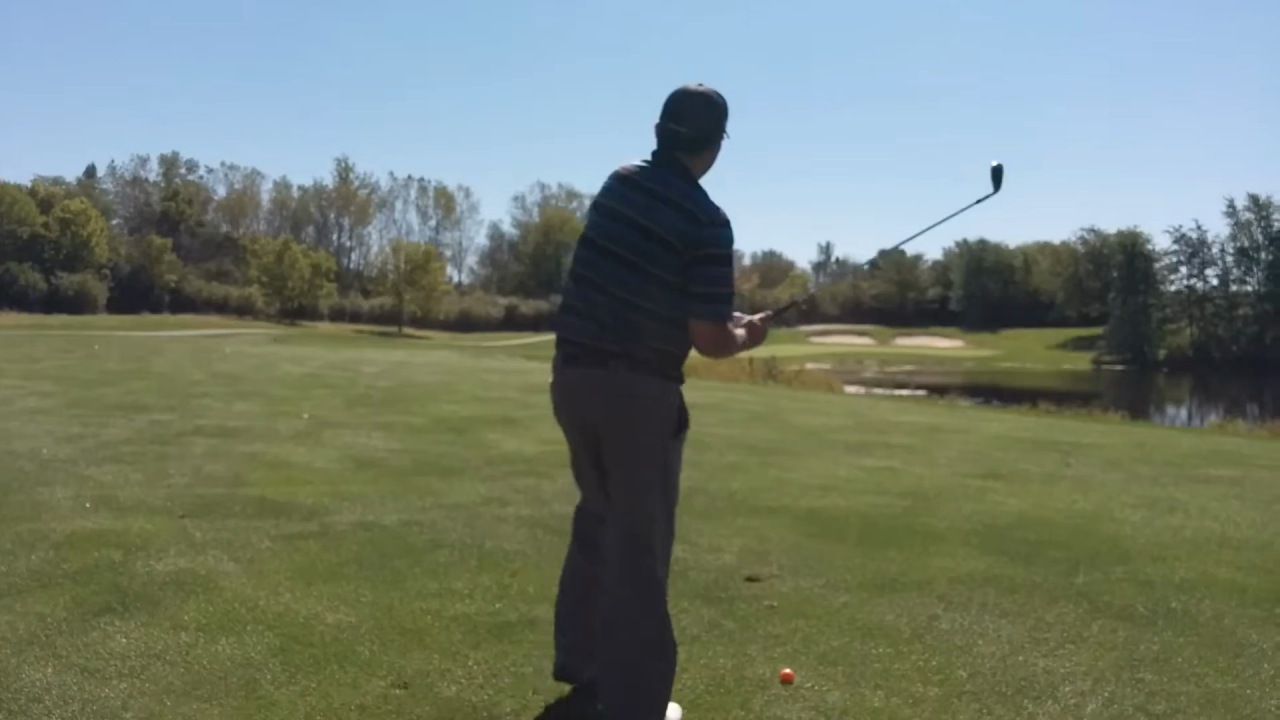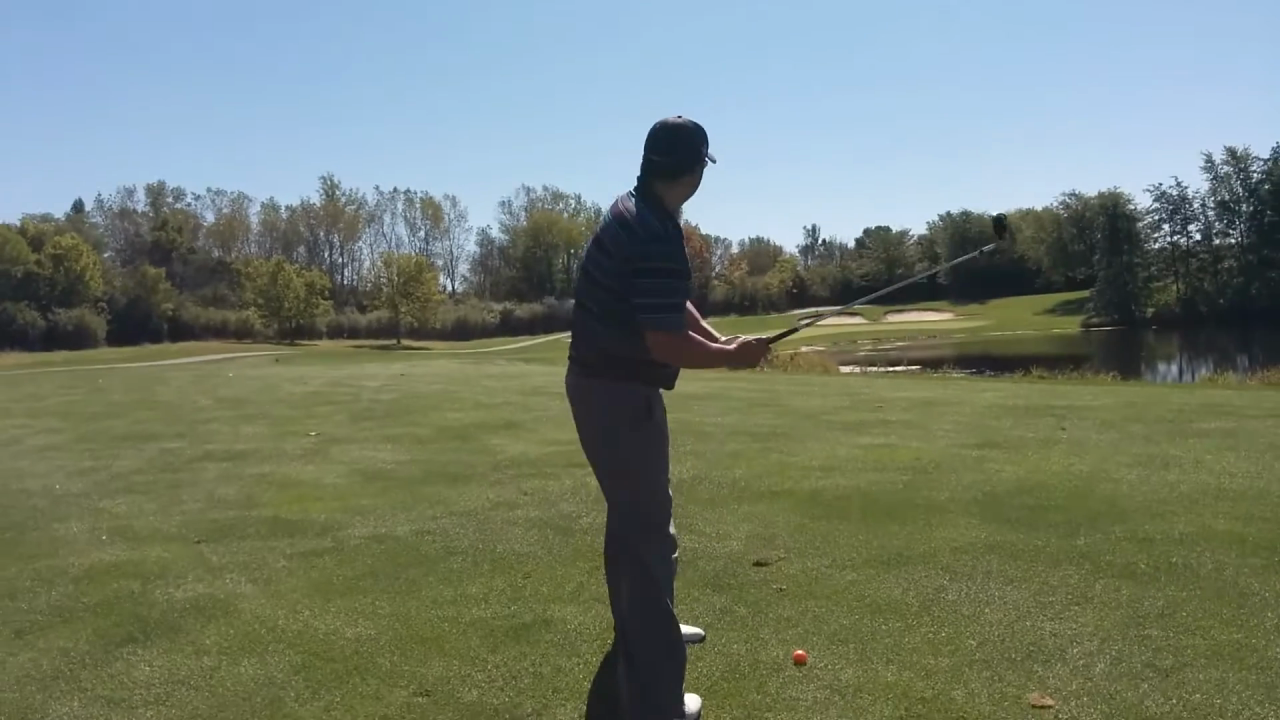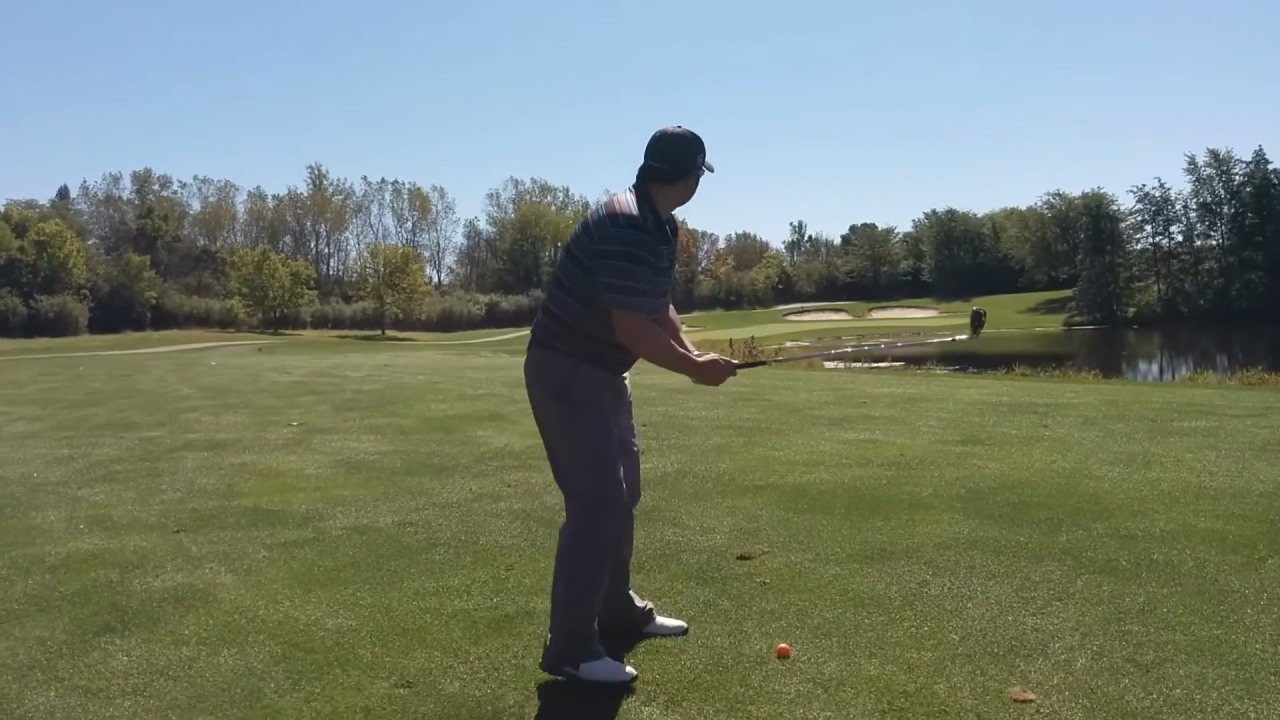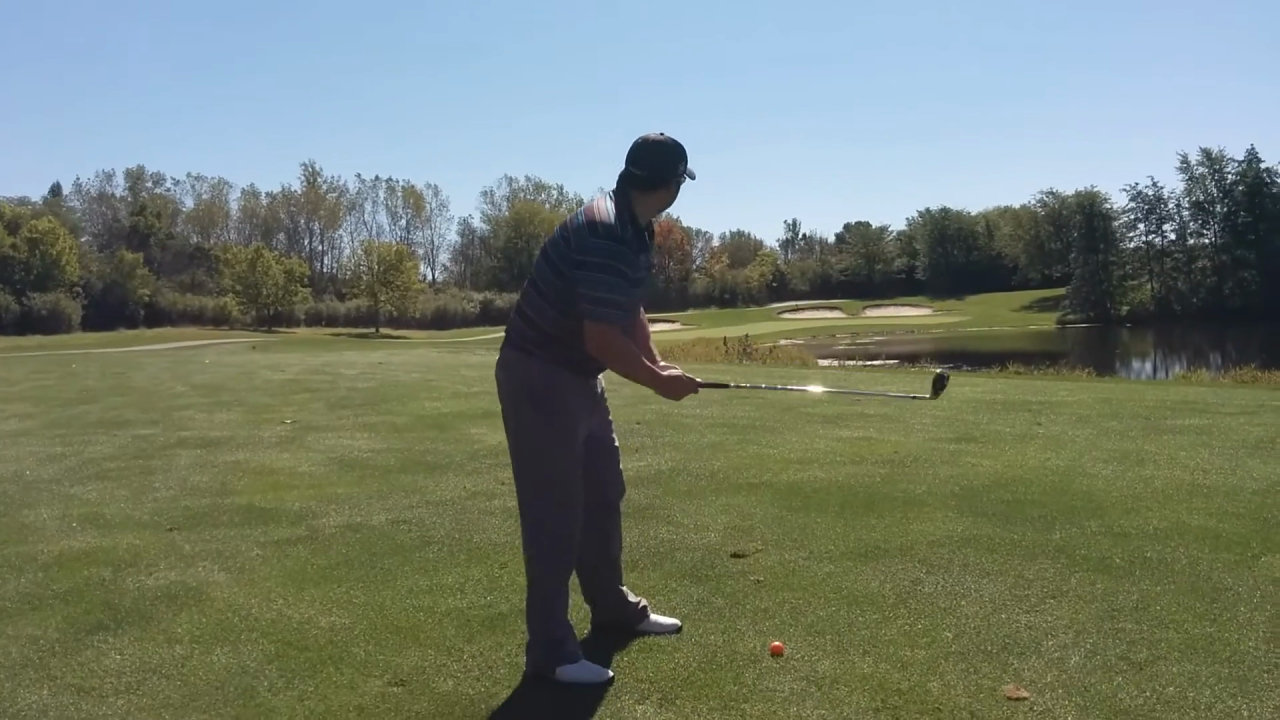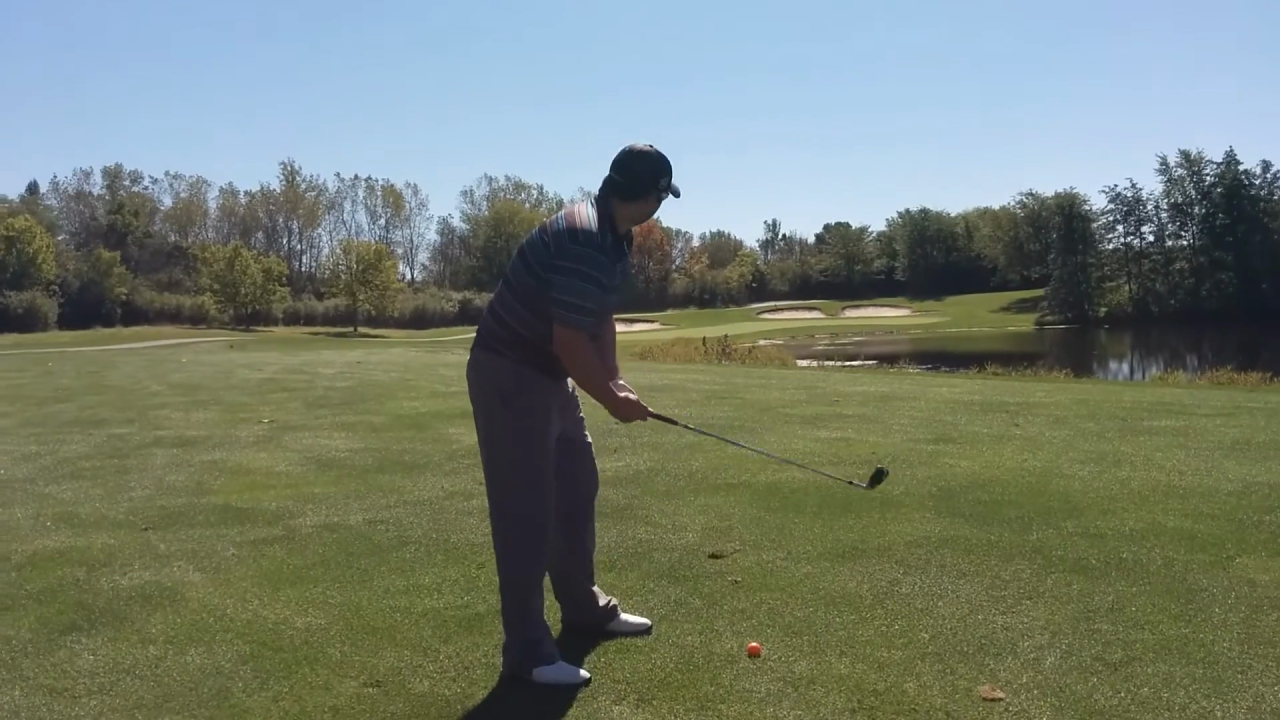
dt=0.3s
person 1, frame 1
left shoulder: (618, 184)
right shoulder: (706, 221)
right elbow: (711, 341)
left wrist: (720, 318)
right wrist: (746, 335)
left hip: (574, 374)
right hip: (641, 392)
left knee: (599, 516)
right knee: (639, 548)
left ankle: (578, 658)
person 1, frame 2
left shoulder: (635, 211)
right shoulder: (654, 235)
right elbow: (664, 343)
left wrist: (718, 339)
right wrist: (730, 356)
left hip: (611, 385)
right hip: (617, 391)
left knee: (637, 514)
right knee: (648, 531)
left ankle: (643, 627)
person 1, frame 3
left shoulder: (657, 225)
right shoulder: (628, 226)
left elbow: (656, 307)
right elbow: (631, 327)
left wrist: (691, 352)
right wrist: (693, 368)
left hip: (601, 372)
right hip: (566, 371)
left knee: (619, 493)
right knee: (596, 500)
left ankle: (617, 606)
right ankle: (570, 645)
person 1, frame 4
left shoulder: (634, 231)
right shoulder: (606, 237)
left elbow: (630, 312)
right elbow: (602, 338)
left wrist: (656, 364)
right wrist: (658, 382)
left hip: (575, 375)
right hip: (538, 375)
left knee: (603, 490)
right knee: (555, 507)
left ankle: (612, 604)
right ankle: (549, 646)
person 1, frame 5
left shoulder: (612, 238)
right shoulder: (583, 243)
left elbow: (601, 319)
right elbow: (570, 342)
left wrist: (615, 382)
right wrist: (611, 400)
left hip: (547, 373)
right hip: (509, 374)
left knee: (577, 488)
right knee: (527, 507)
left ankle: (583, 606)
right ankle: (526, 647)
